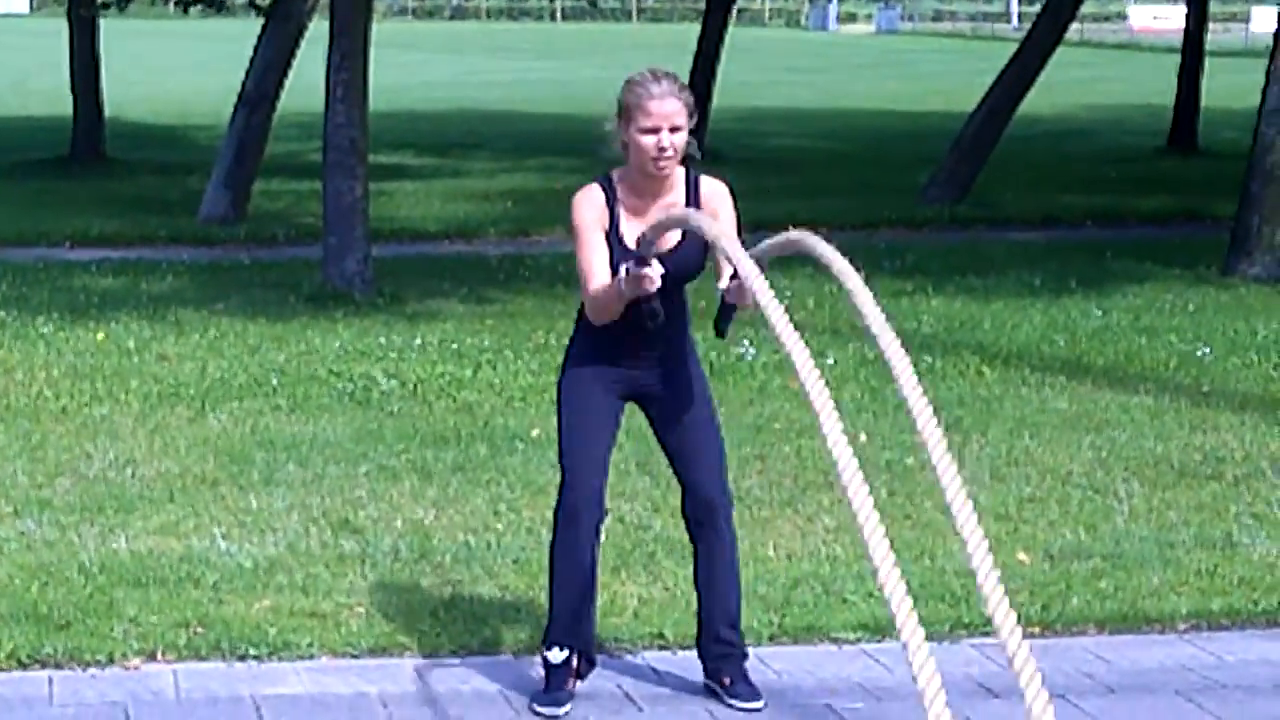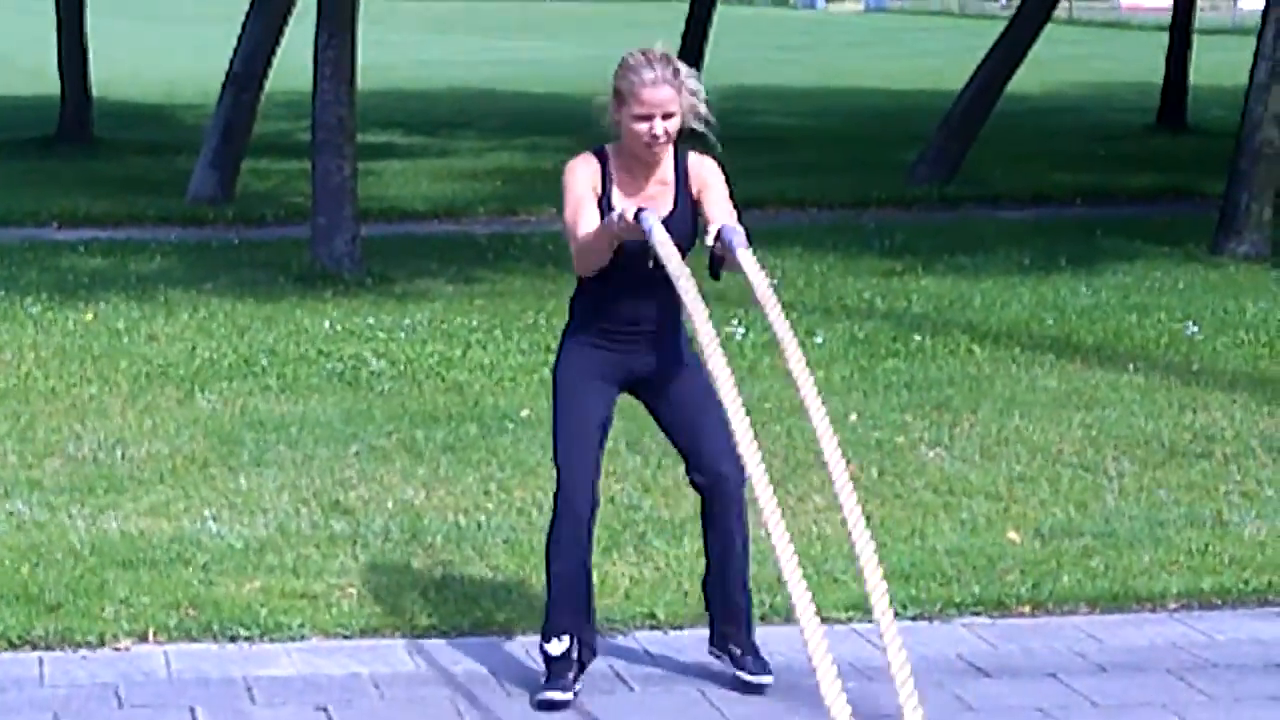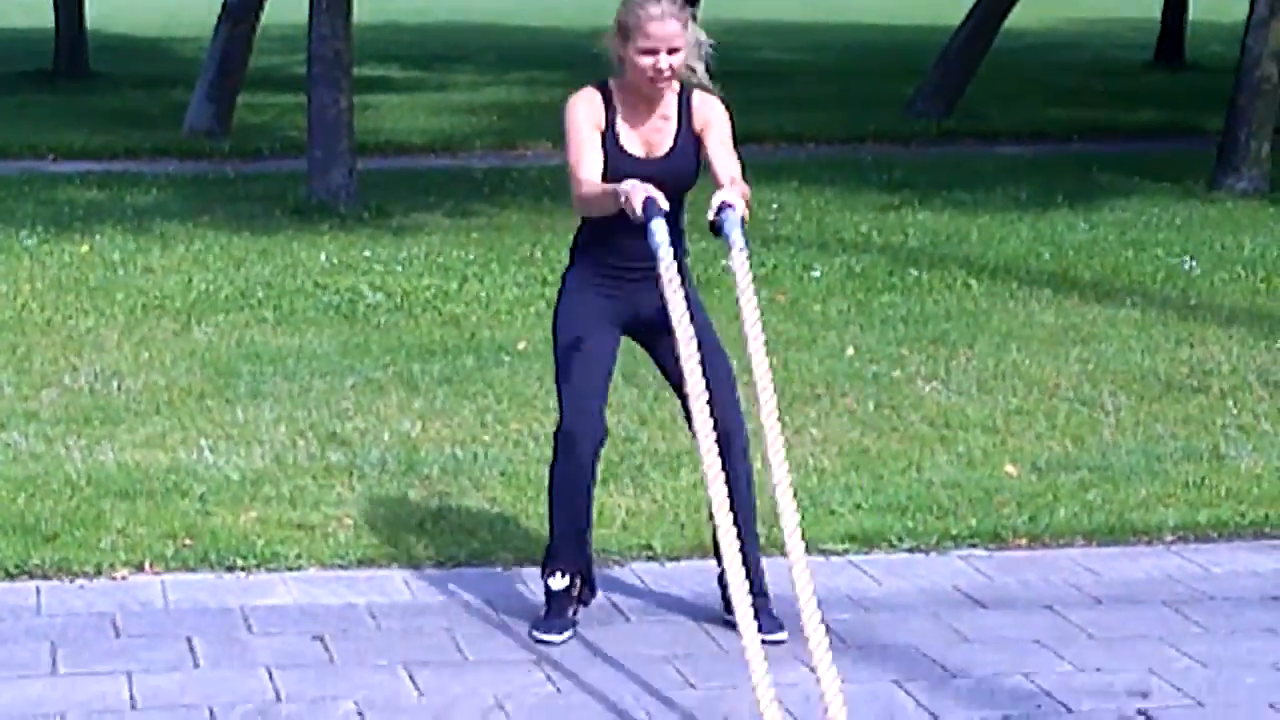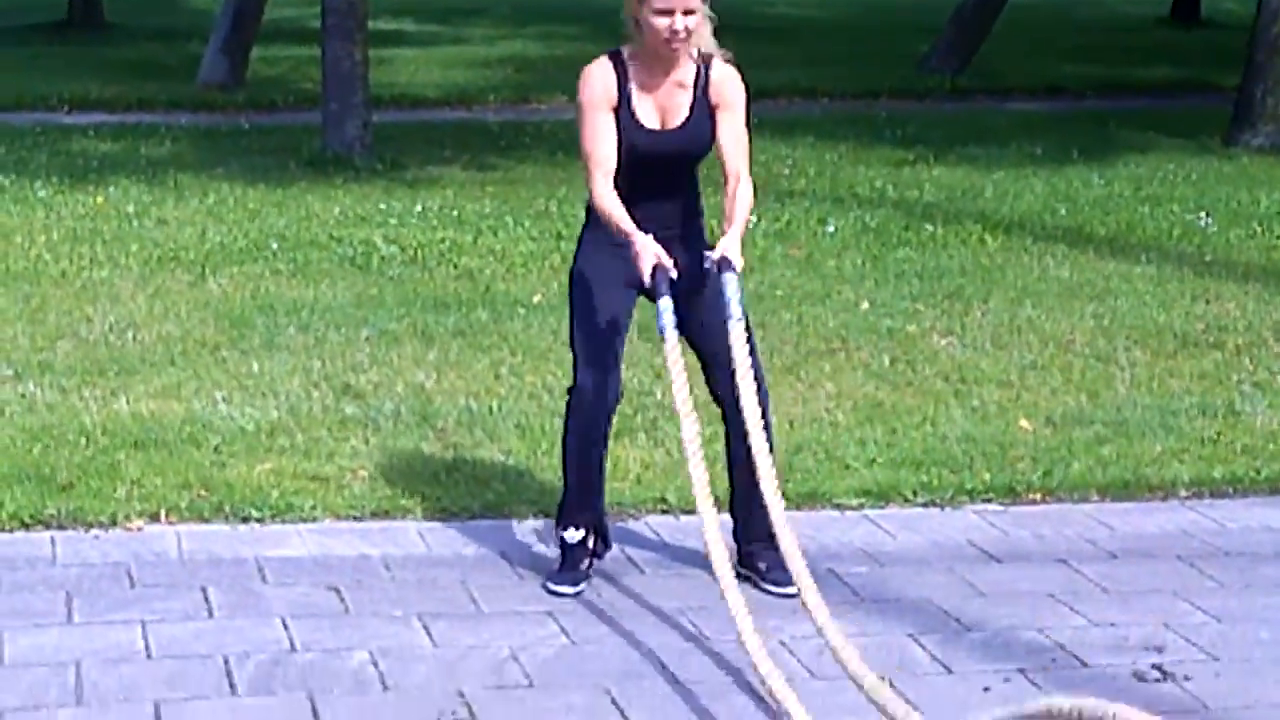
dt=0.4s
person 1, frame 1
left shoulder: (710, 195)
right shoulder: (594, 201)
left elbow: (732, 289)
right elbow: (595, 302)
left wrist: (736, 280)
right wrist: (627, 281)
left hip: (673, 360)
right hip: (597, 366)
left knee: (710, 503)
right knee: (580, 507)
left ankle: (724, 661)
right ankle: (564, 661)
person 1, frame 2
left shoulder: (700, 172)
right shoulder: (586, 172)
left elbow: (730, 239)
right elbow: (585, 251)
left wrist: (726, 239)
right wrist: (619, 228)
left hip: (664, 348)
right hip: (592, 353)
left knee: (723, 475)
right knee: (576, 491)
left ankle: (734, 637)
right ankle: (565, 650)
person 1, frame 3
left shoulder: (704, 110)
right shoulder: (588, 107)
left elbow: (736, 188)
right elbow: (584, 196)
left wrist: (729, 195)
right wrist: (622, 191)
left hip: (668, 291)
right hip: (593, 293)
left knee: (728, 426)
right knee: (579, 431)
left ankle: (746, 591)
right ankle: (565, 587)
person 1, frame 4
left shoulder: (720, 75)
right shoulder: (603, 76)
left elbow: (738, 178)
right elbow: (600, 183)
left wrist: (733, 238)
right wrist: (636, 240)
left hip: (685, 243)
right hip: (610, 250)
left knee: (743, 385)
right knee: (593, 389)
left ankle: (758, 545)
right ankle: (579, 541)
